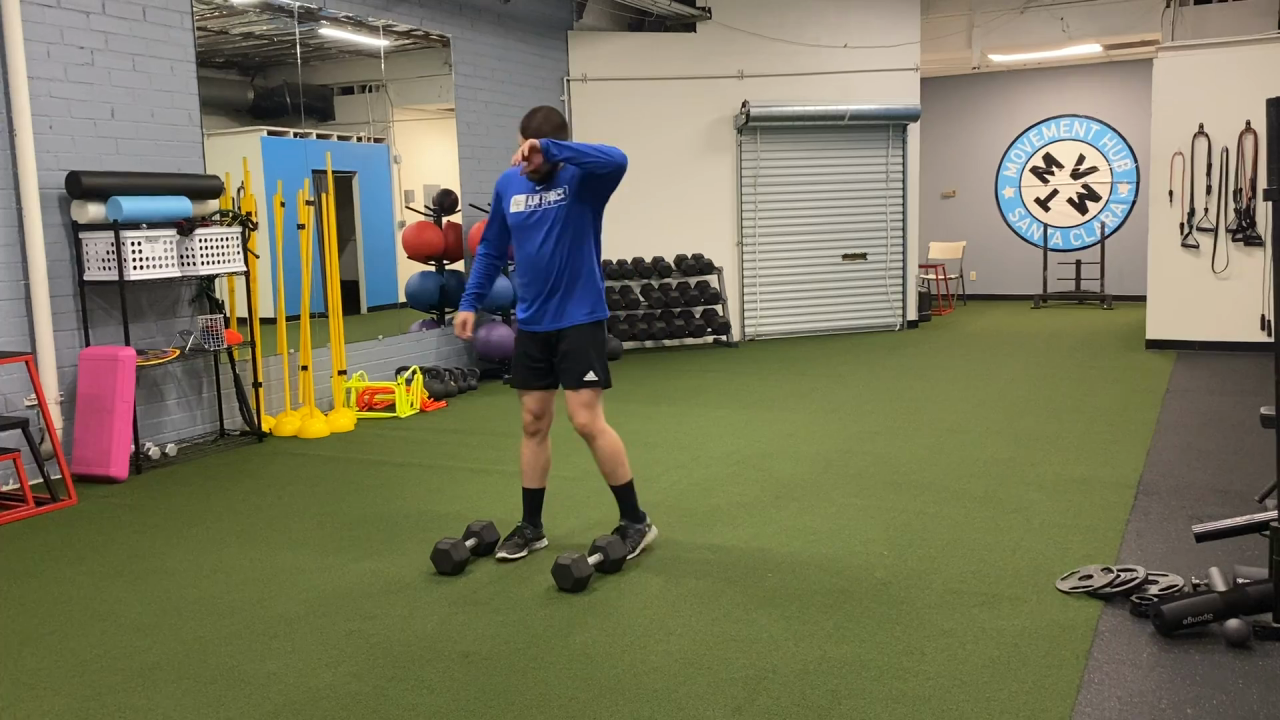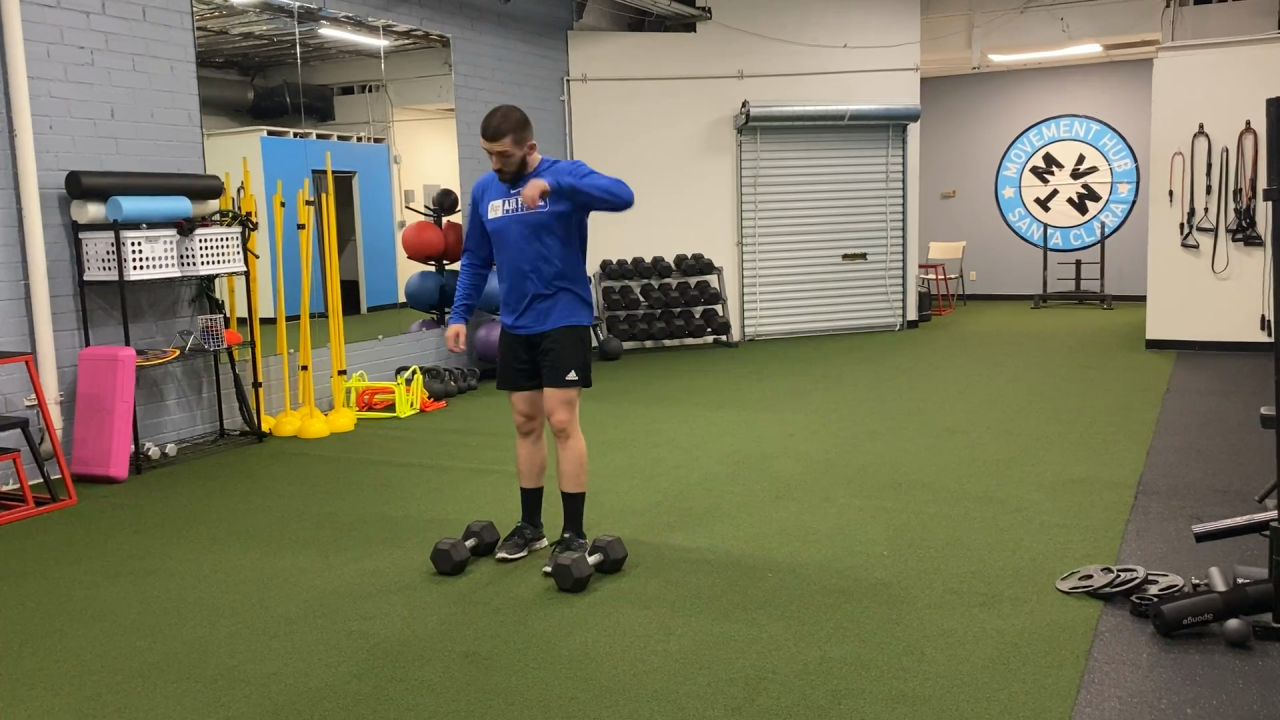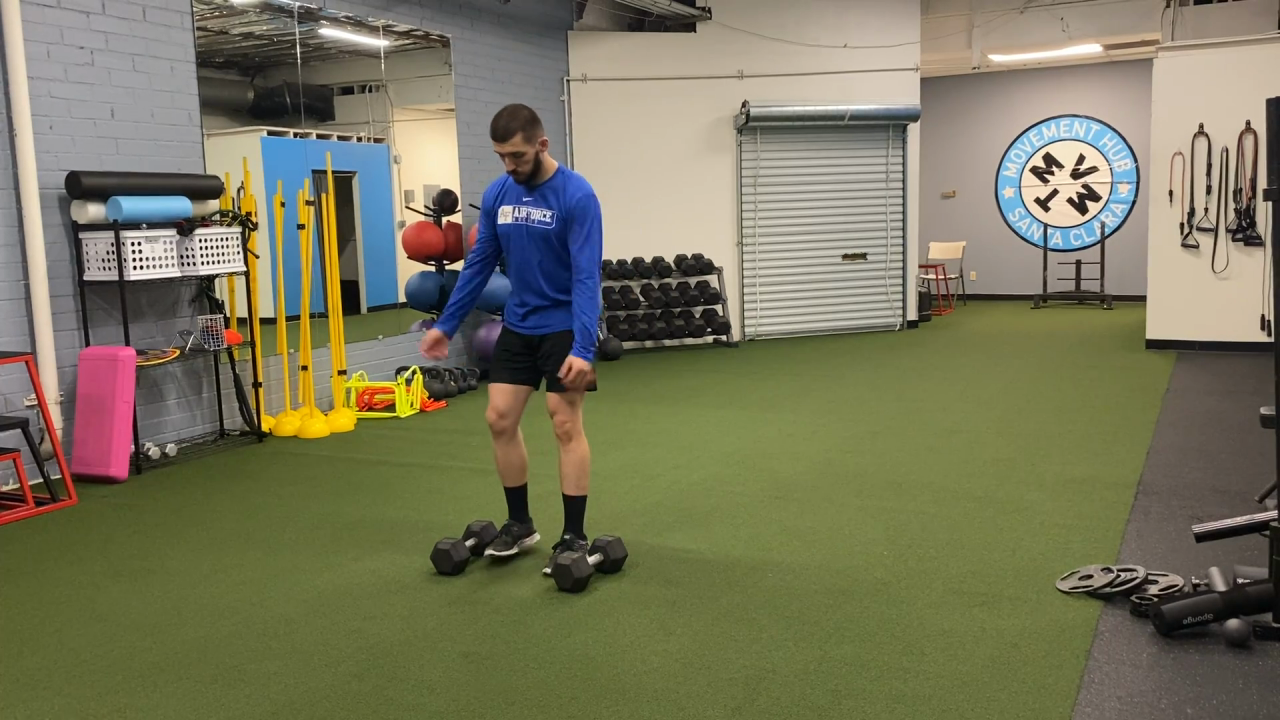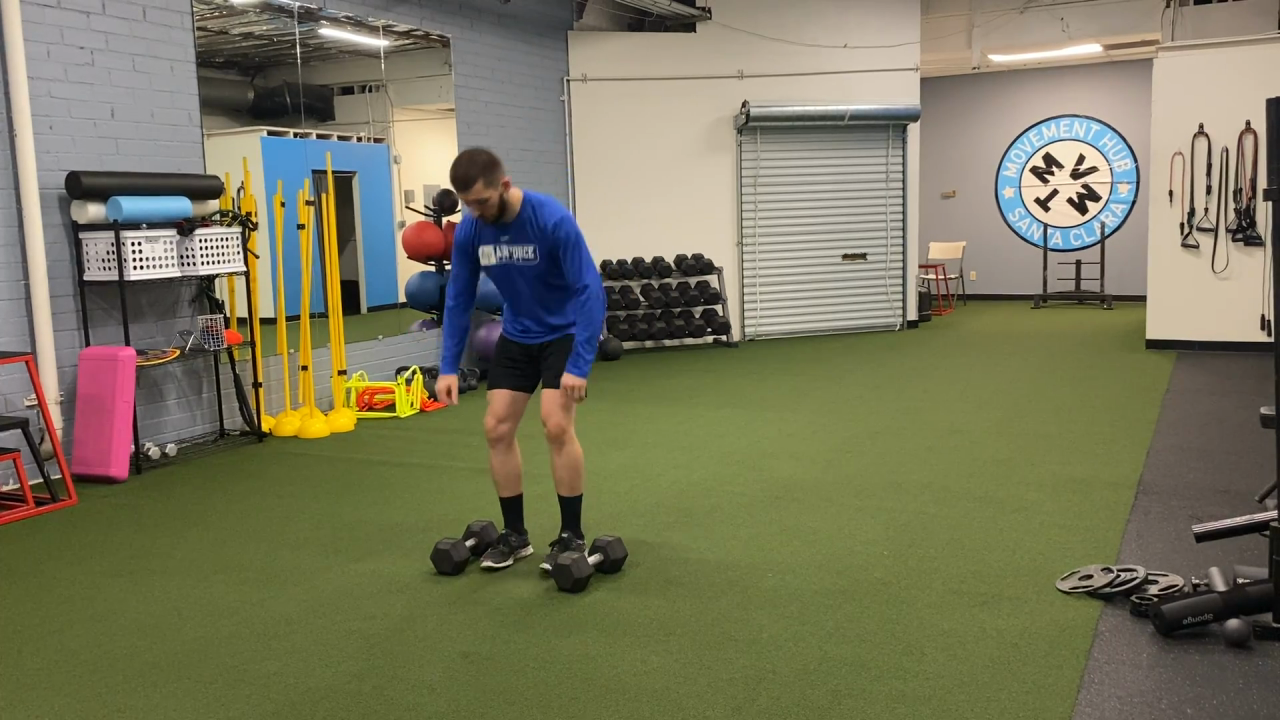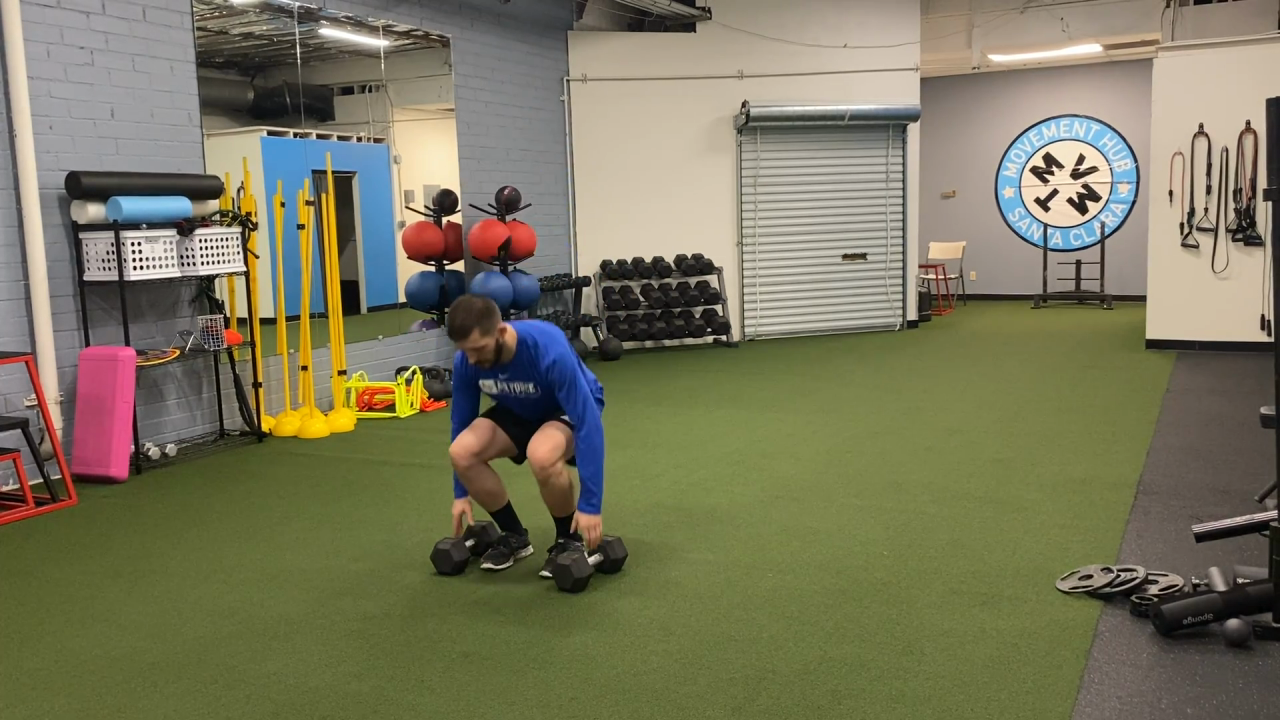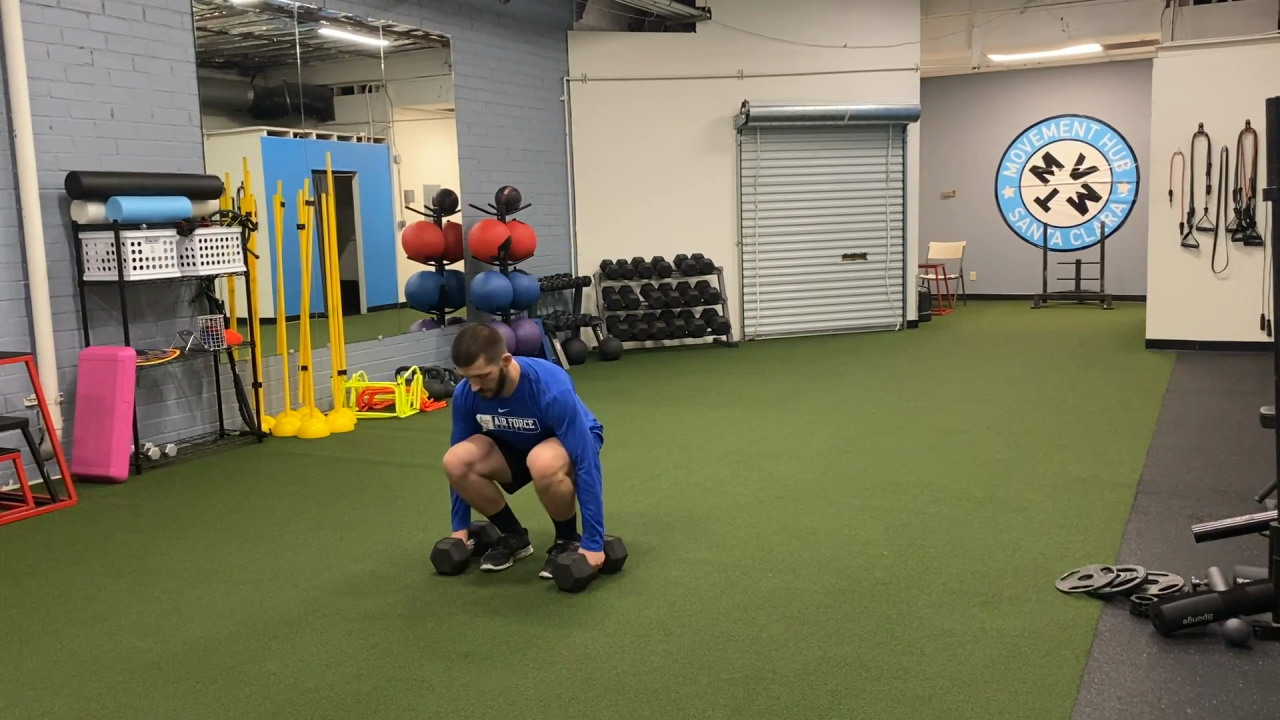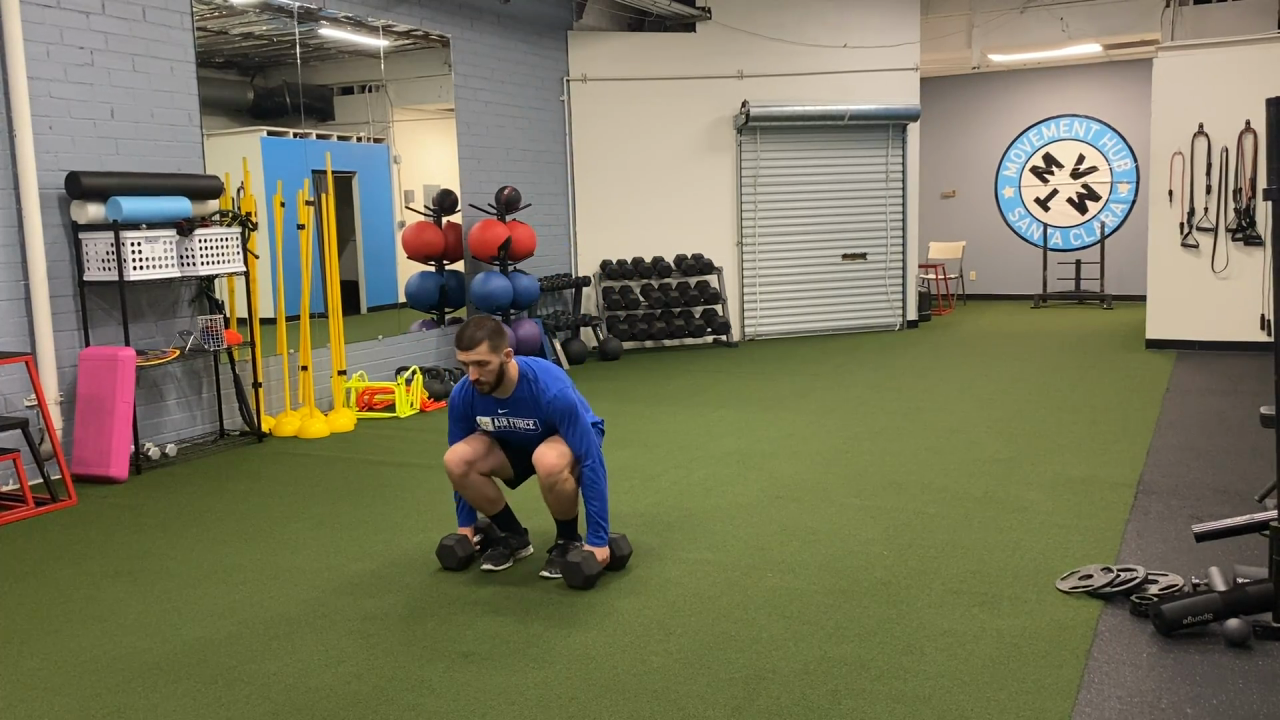
dt=0.4s
person 1, frame 1
left shoulder: (584, 177)
right shoulder: (507, 185)
left elbow: (617, 160)
right elbow: (490, 250)
left wrist: (548, 148)
right wrist: (470, 302)
left hip: (579, 320)
right hip: (531, 324)
left knee: (587, 422)
right knee: (533, 425)
left ankle: (635, 520)
right ankle: (531, 525)
person 1, frame 2
left shoulder: (565, 177)
right shoulder: (483, 192)
left elbow: (622, 196)
right elbow: (475, 260)
left wrist: (552, 181)
right wrist: (459, 314)
left hip: (564, 321)
right hip: (515, 326)
left knee: (562, 423)
right knee: (526, 425)
left ankle: (574, 533)
right ankle: (531, 525)
person 1, frame 3
left shoulder: (577, 196)
right shoulder: (497, 194)
left elbow: (586, 275)
right elbow: (479, 263)
left wrist: (583, 345)
right wrist: (446, 324)
left hip: (561, 328)
right hip: (517, 326)
left knee: (566, 427)
right knee: (500, 421)
left ankle: (574, 536)
right ankle: (520, 523)
person 1, frame 4
left shoulder: (553, 220)
right shoulder: (468, 230)
left elbow: (589, 291)
right elbow: (459, 299)
left wrist: (580, 365)
right wrist: (449, 365)
left hip: (564, 333)
right hip: (516, 337)
left knee: (556, 427)
right knee: (497, 429)
left ankle: (572, 536)
right ankle: (515, 533)
person 1, frame 5
left shoulder: (549, 352)
right shoulder: (466, 361)
left elbow: (588, 425)
right elbow: (463, 421)
left wrist: (589, 506)
right wrist: (461, 492)
left hip: (571, 407)
right hip: (520, 411)
left knee: (542, 456)
right knee: (462, 453)
left ankle: (569, 540)
right ankle: (514, 535)
person 1, frame 6
left shoulder: (552, 390)
right shoulder: (465, 395)
left elbow: (586, 463)
right elbow: (462, 462)
left wrist: (592, 543)
right wrist: (460, 526)
left hip: (573, 444)
right hip: (516, 445)
left knee: (543, 464)
right knee: (455, 462)
left ankle: (568, 540)
right ankle: (513, 536)
person 1, frame 7
left shoulder: (552, 390)
right shoulder: (463, 395)
left elbow: (591, 461)
right elbow: (462, 455)
left wrist: (598, 539)
right wrist: (466, 524)
left hip: (571, 444)
right hip: (516, 444)
left knee: (549, 463)
right knee: (455, 461)
left ankle: (568, 541)
right ankle: (513, 536)
